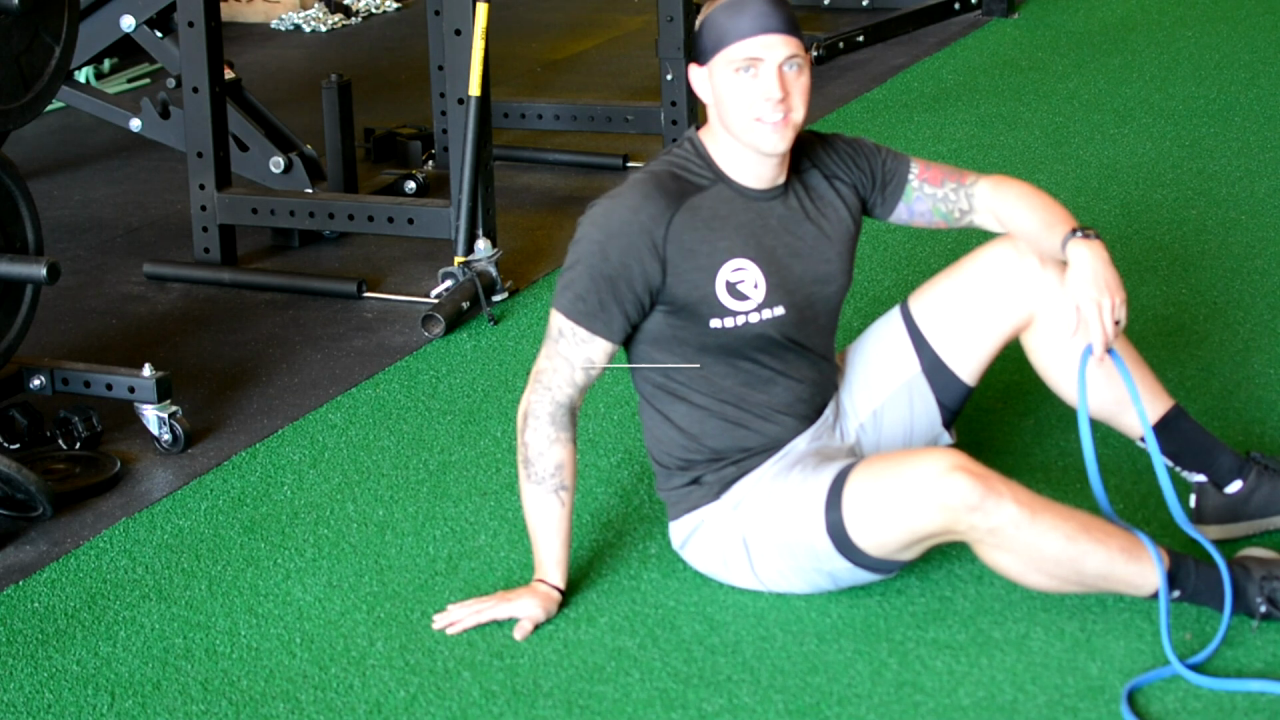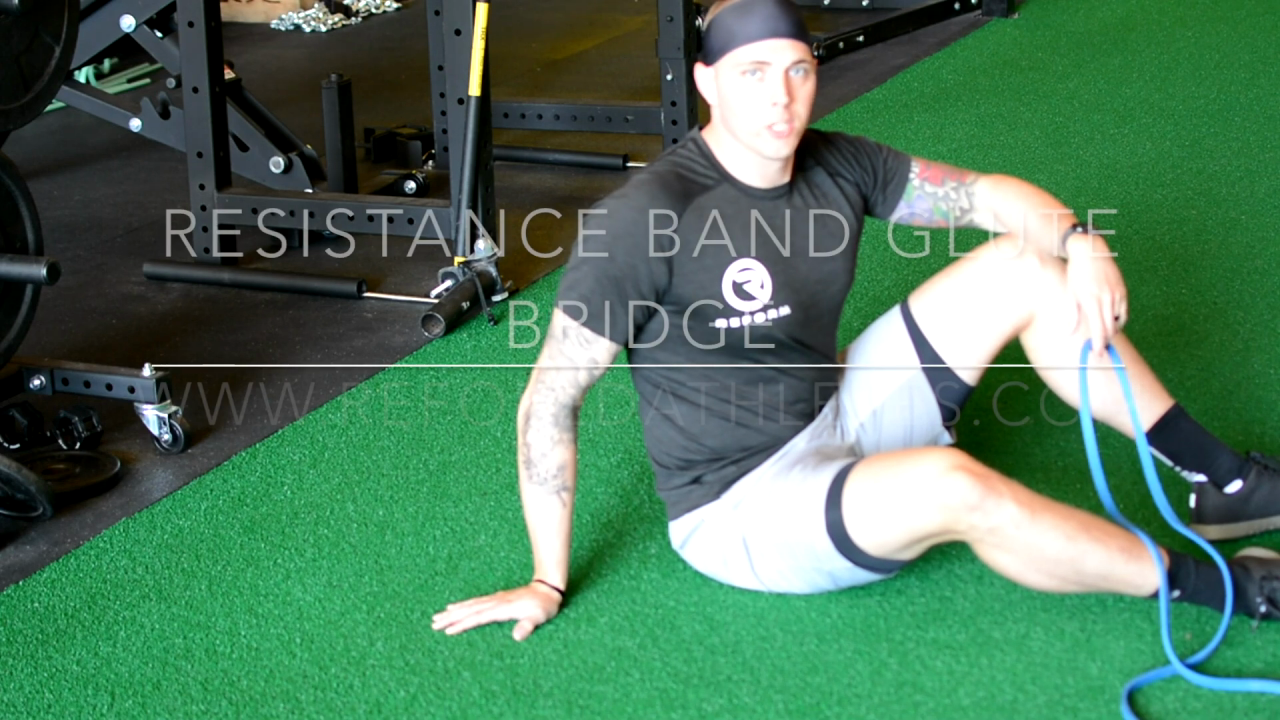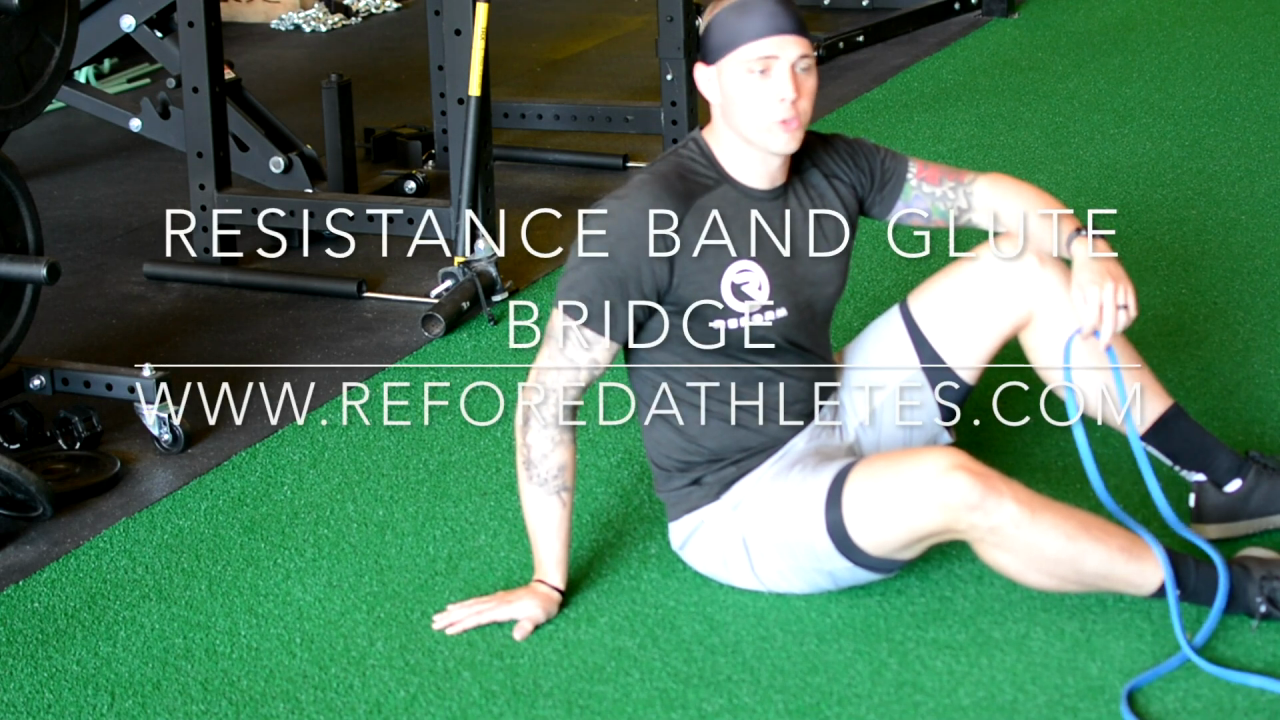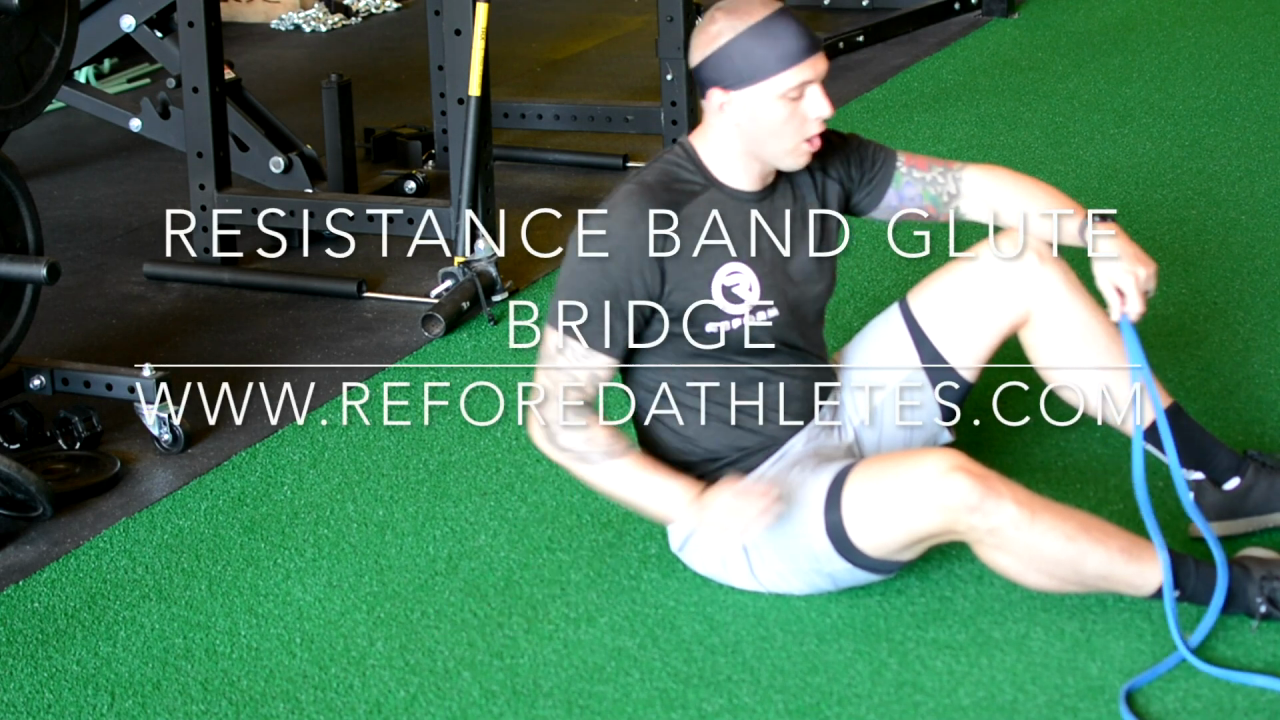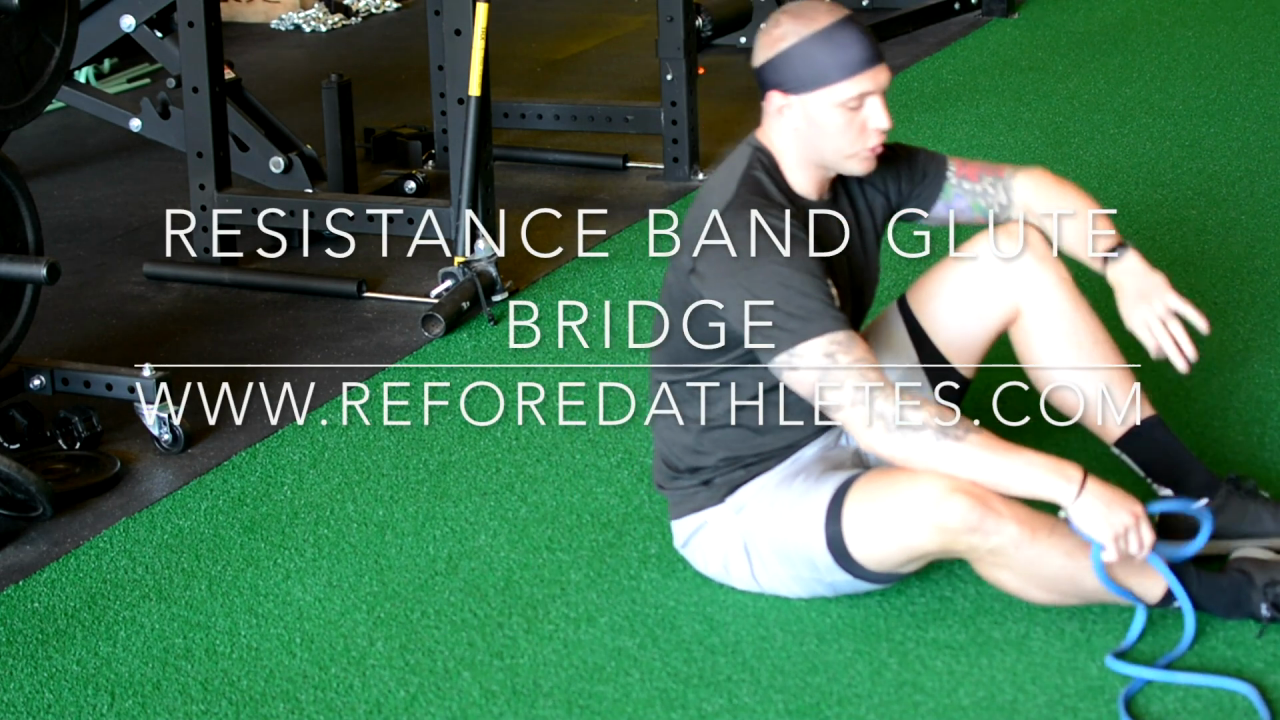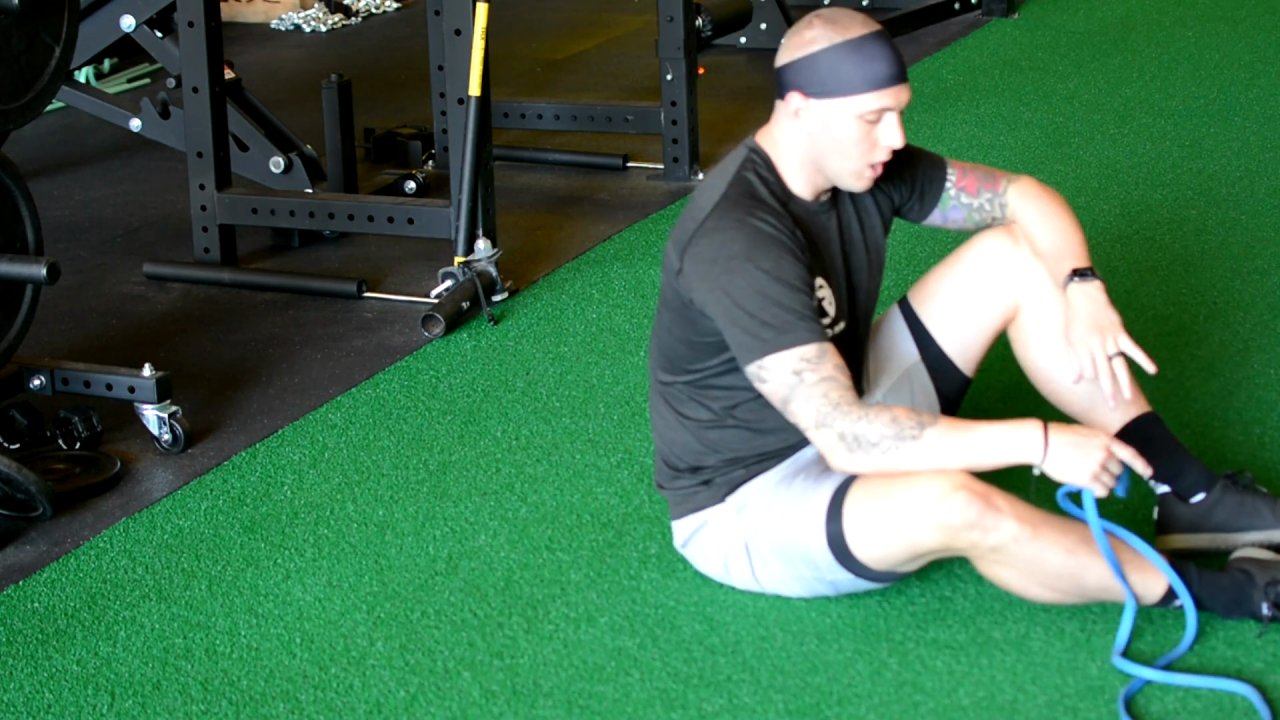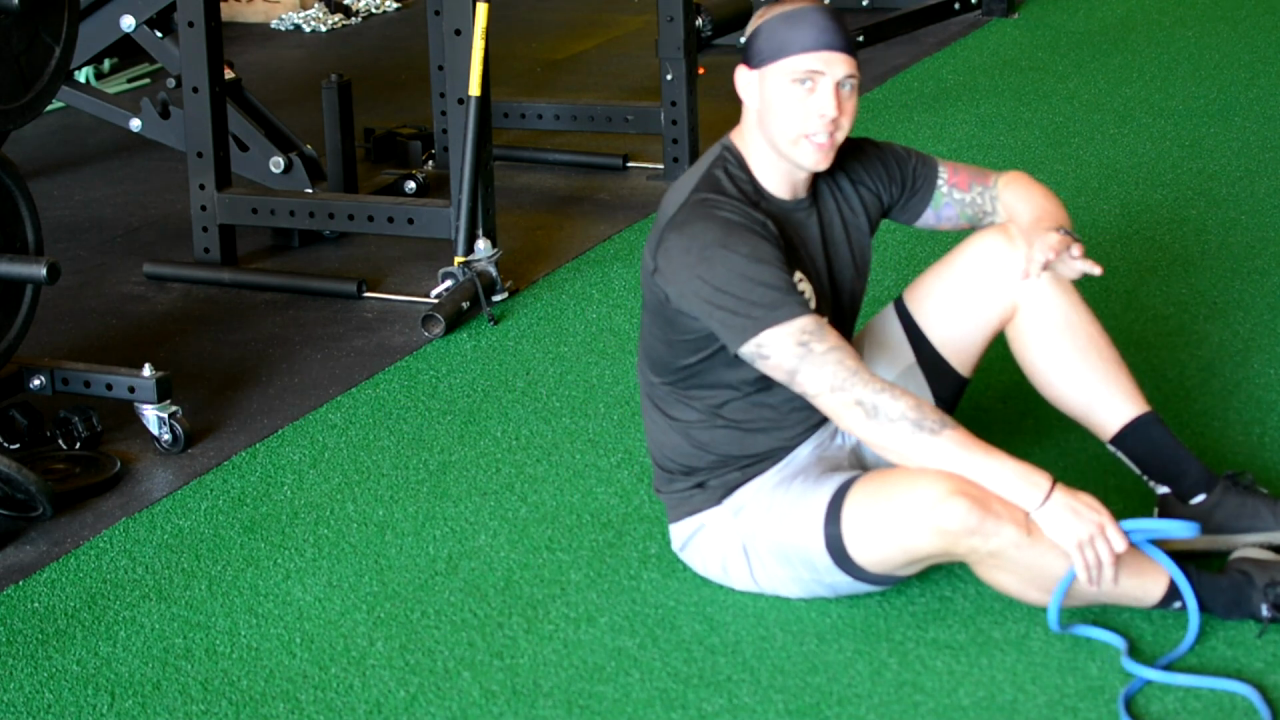
dt=0.7s
person 1, frame 1
left shoulder: (833, 166)
right shoulder: (640, 219)
left elbow: (986, 195)
right elbow: (548, 401)
left wrist: (1082, 245)
right wrist: (548, 583)
left hip: (836, 417)
right hip: (740, 509)
left knee: (1025, 266)
right knee: (950, 485)
right ankle: (1210, 585)
person 1, frame 2
left shoulder: (835, 164)
right shoulder: (646, 219)
left elbow: (988, 194)
right elbow: (549, 400)
left wrist: (1080, 241)
right wrist: (549, 583)
left hip: (839, 417)
right hip: (741, 508)
left knee: (1026, 267)
right knee: (950, 483)
right ankle: (1204, 584)
person 1, frame 3
left shoulder: (832, 165)
right shoulder: (647, 218)
left elbow: (984, 195)
right elbow: (547, 397)
left wrist: (1086, 248)
right wrist: (546, 583)
left hip: (832, 418)
right hip: (739, 509)
left knee: (1023, 266)
right knee: (951, 482)
right ankle: (1204, 583)
person 1, frame 4
left shoulder: (816, 159)
right shoulder: (637, 231)
left elbow: (974, 185)
right elbow: (553, 411)
left wrist: (1101, 235)
right wrist: (692, 501)
left hip: (825, 415)
right hip: (741, 510)
left knee: (1022, 264)
right knee: (948, 484)
left ankle: (1215, 480)
right ankle: (1207, 587)
person 1, frame 5
left shoulder: (854, 160)
right shoulder: (744, 236)
left elbow: (1031, 189)
right elbow: (880, 423)
left wrist: (1124, 265)
right wrist: (1073, 487)
left hip: (836, 422)
right hip: (747, 510)
left knee: (1016, 254)
right knee: (955, 506)
left ankle: (1188, 493)
right ankle: (1203, 591)
person 1, frame 6
left shoulder: (861, 162)
right shoulder: (737, 241)
left elbow: (1023, 196)
right elbow: (846, 439)
left wrist: (1084, 291)
right wrist: (1042, 444)
left hip: (836, 416)
right hip: (745, 508)
left knee: (1014, 253)
right knee: (955, 503)
left ankle: (1189, 496)
right ankle: (1203, 590)
person 1, frame 7
left shoulder: (851, 167)
right shoulder: (707, 235)
left elbow: (1012, 190)
right elbow: (854, 401)
left wrist: (1051, 240)
right wrist: (1042, 496)
left hip: (835, 423)
right hip: (743, 507)
left knee: (1008, 254)
right knee: (953, 507)
left ankle: (1192, 494)
right ankle: (1201, 591)
